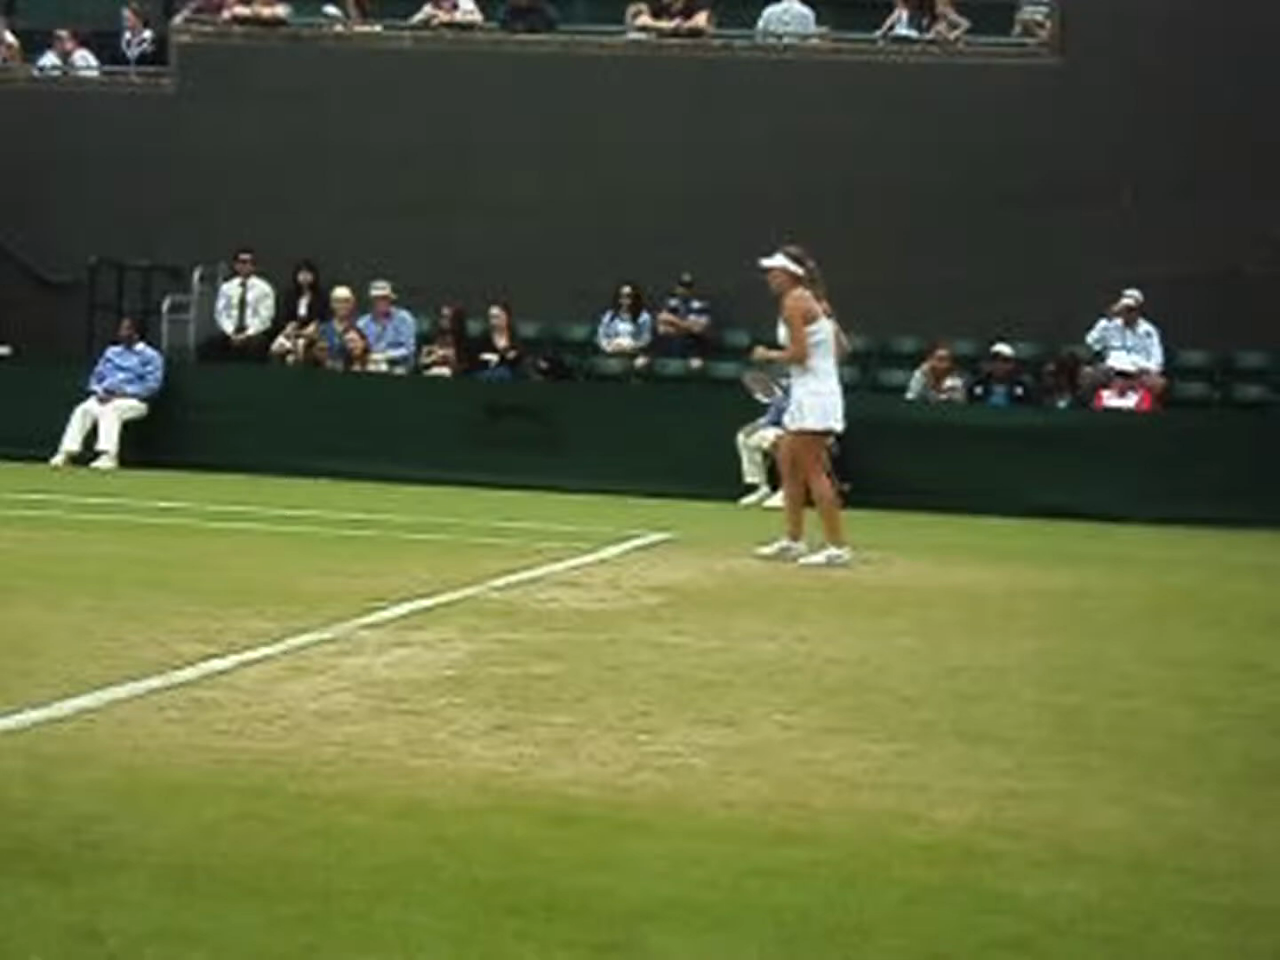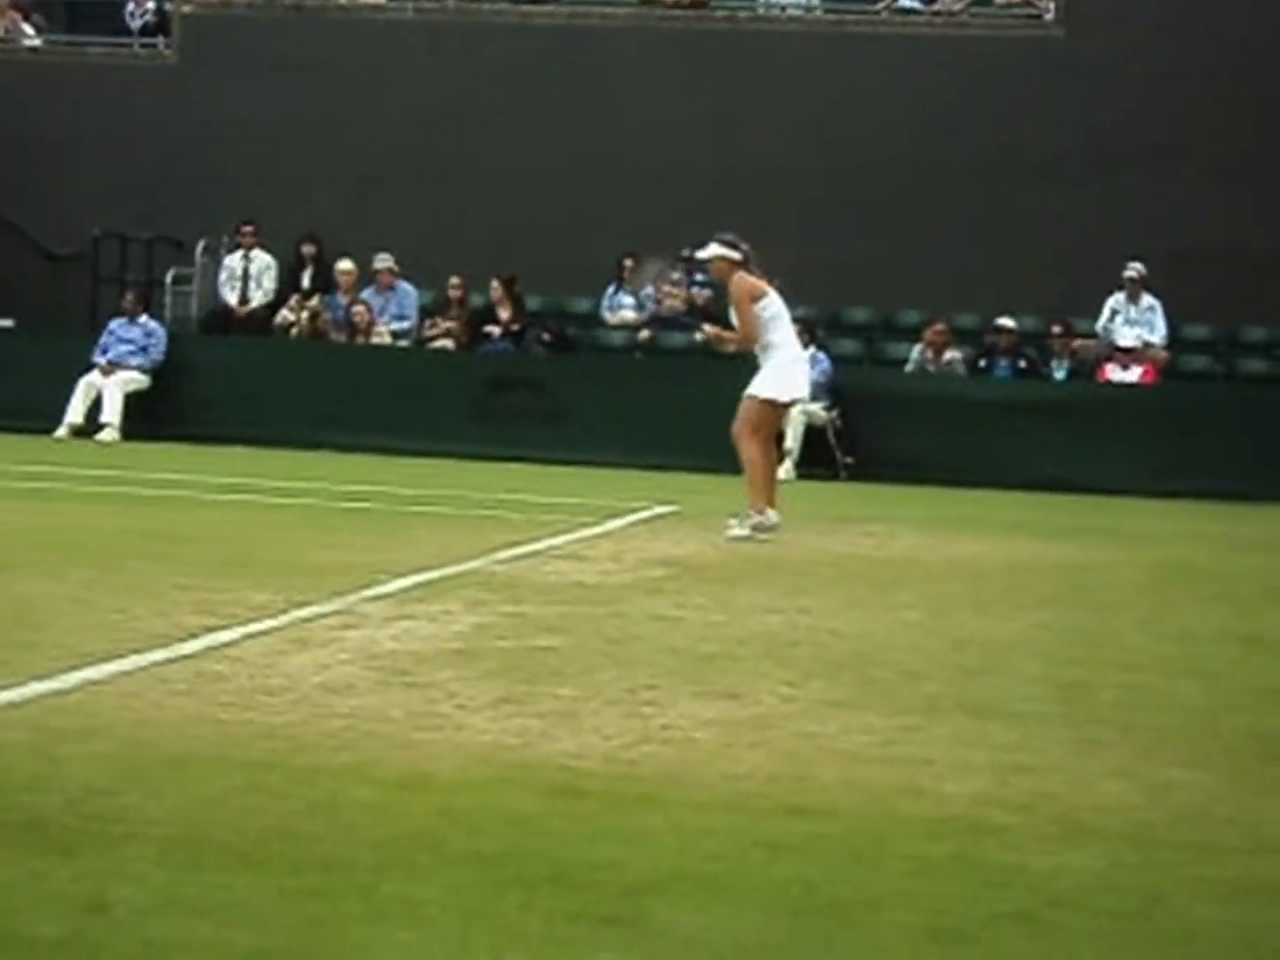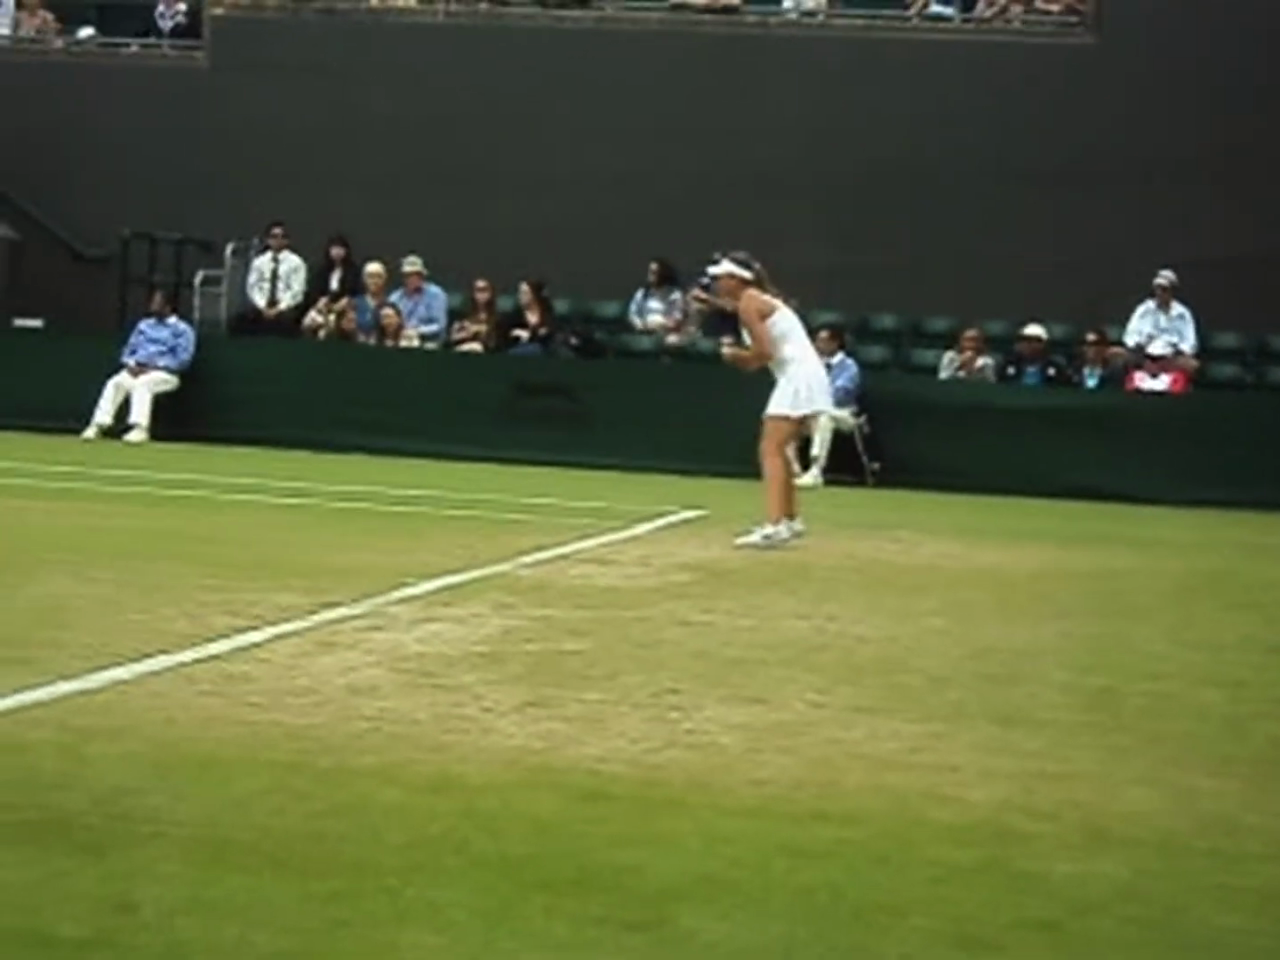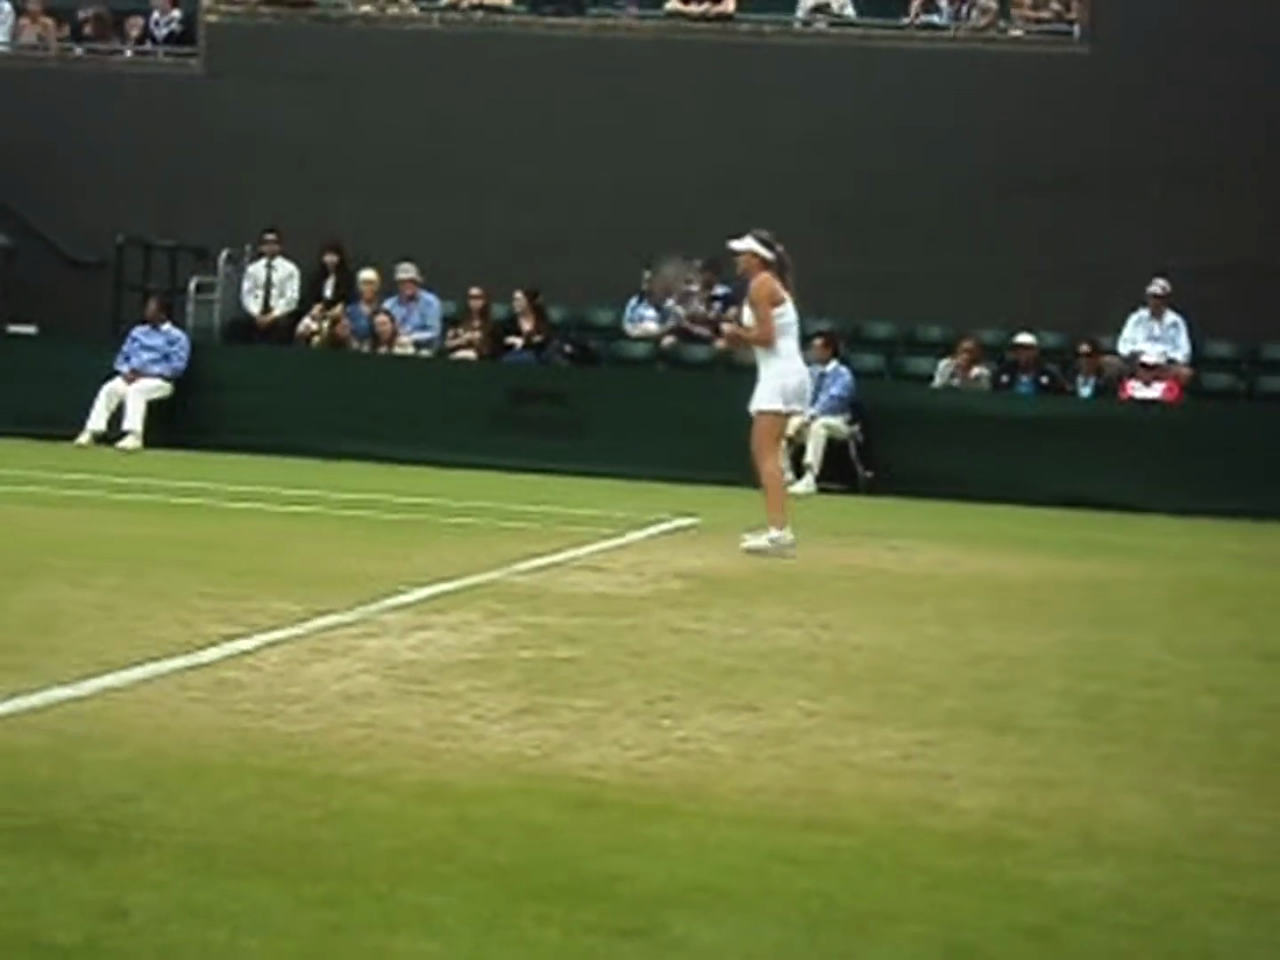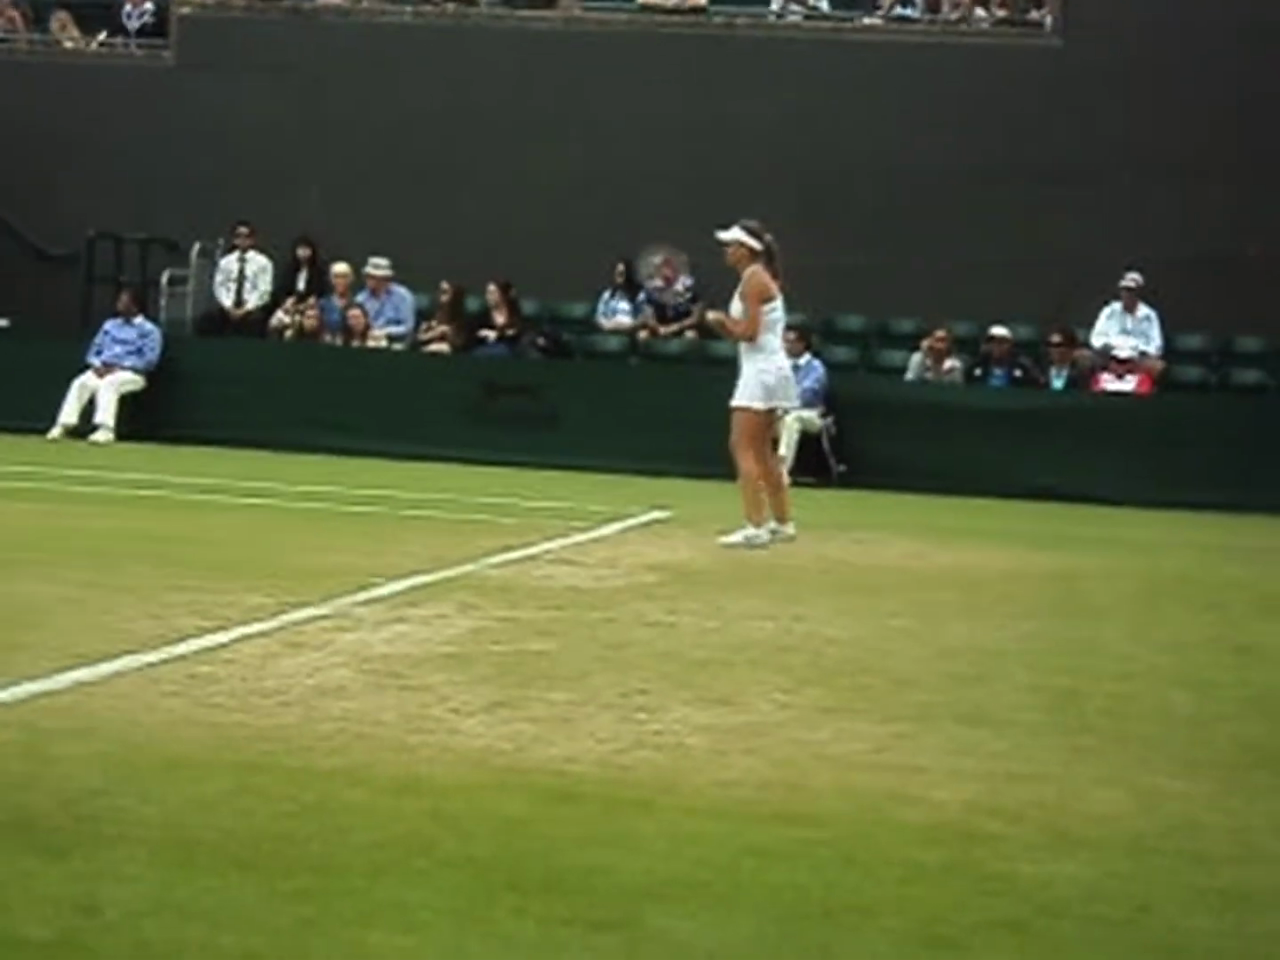
dt=1s
person 1, frame 1
left shoulder: (793, 301)
right shoulder: (813, 302)
left elbow: (799, 353)
right elbow: (840, 346)
left wrist: (767, 355)
left hip: (814, 395)
right hip: (811, 394)
left knee: (813, 472)
right knee: (787, 463)
left ankle: (837, 548)
right ankle: (792, 541)
person 1, frame 2
left shoulder: (737, 285)
right shoulder: (749, 284)
left elbow: (752, 336)
left wrist: (719, 336)
right wrist: (729, 341)
left hip: (781, 366)
right hip: (786, 365)
left knee: (743, 432)
right knee: (762, 438)
left ankle: (760, 512)
right ankle: (767, 511)
person 1, frame 3
left shoulder: (747, 303)
right shoulder: (761, 300)
left elbow: (766, 351)
left wrist: (738, 355)
right wrist: (745, 358)
left hip: (798, 379)
right hip: (805, 377)
left knee: (769, 451)
right knee: (776, 449)
left ankle: (774, 527)
right ankle: (790, 520)
person 1, frame 4
left shoulder: (760, 283)
right shoulder: (770, 285)
left elbow: (766, 336)
left wrist: (736, 332)
right wrist: (740, 337)
left hip: (780, 377)
right hip: (779, 376)
left knee: (765, 452)
right knee: (764, 453)
left ankle: (780, 530)
right ankle: (778, 528)
person 1, frame 5
left shoulder: (752, 278)
right shoulder: (759, 278)
left elbow: (748, 333)
left wrist: (721, 320)
right wrist: (725, 325)
left hip: (762, 371)
right hip: (766, 371)
left knee: (742, 447)
right knee: (761, 450)
left ankle: (755, 527)
right ankle: (781, 522)
